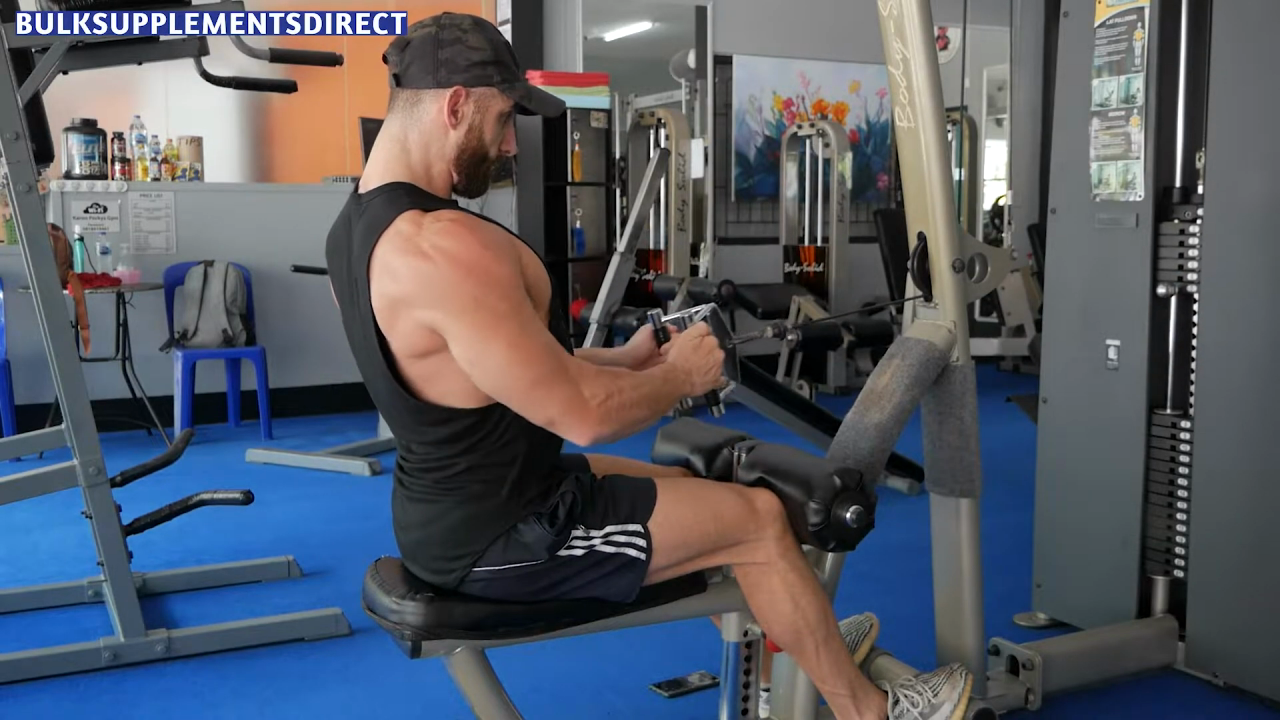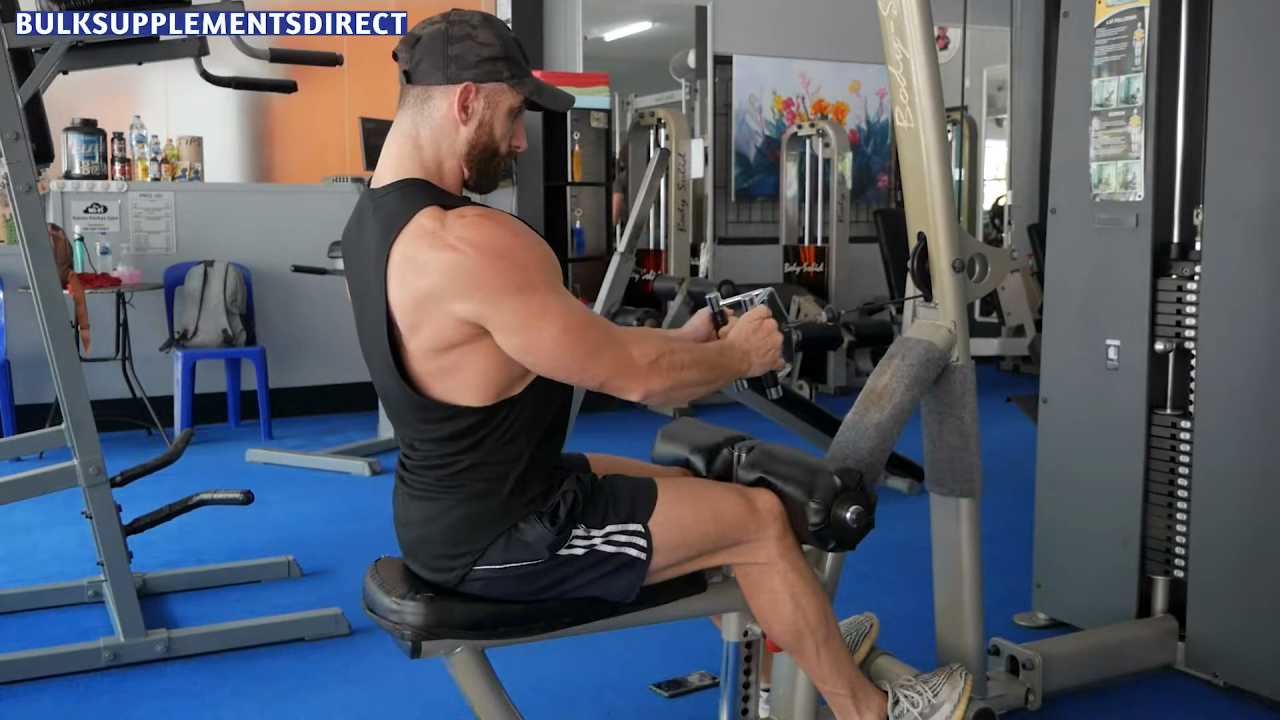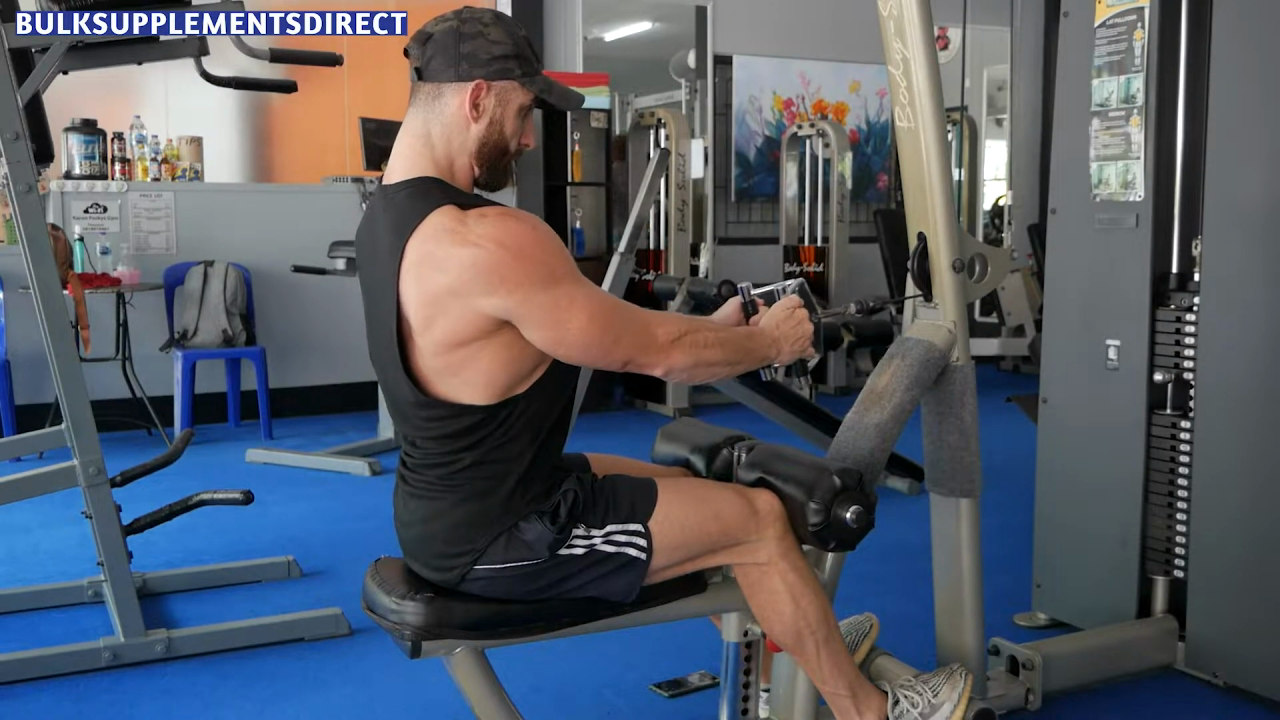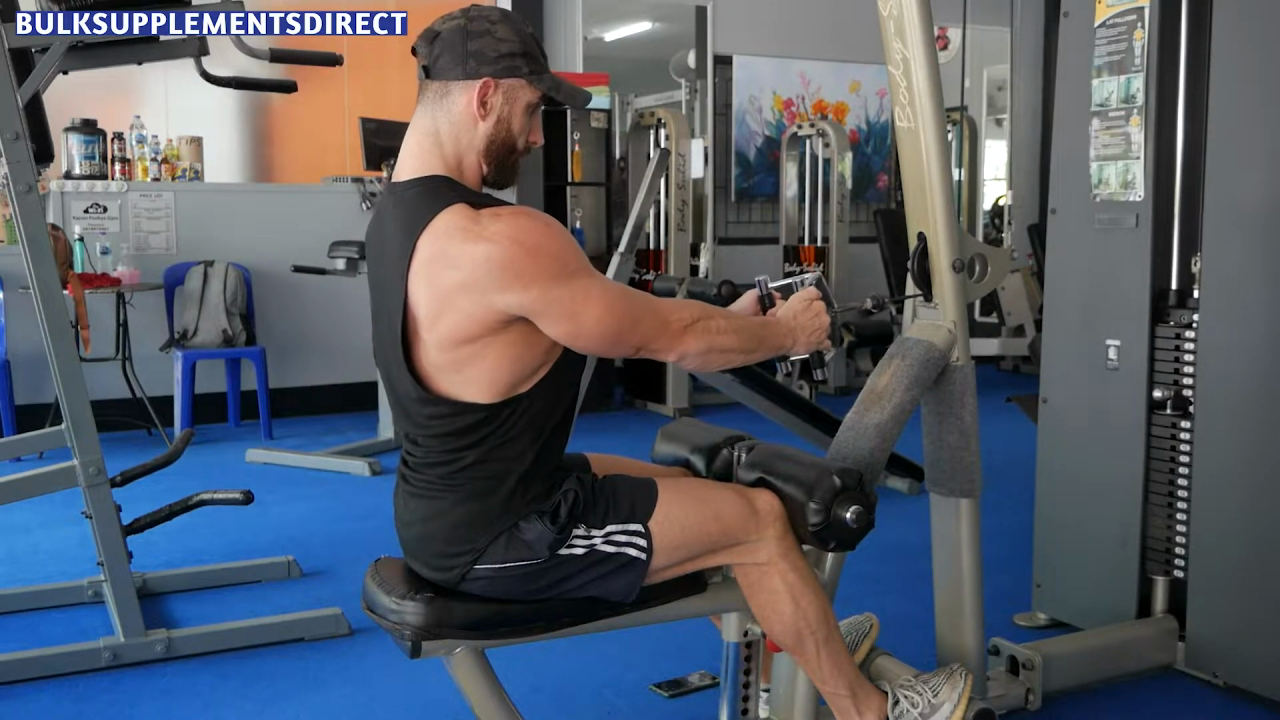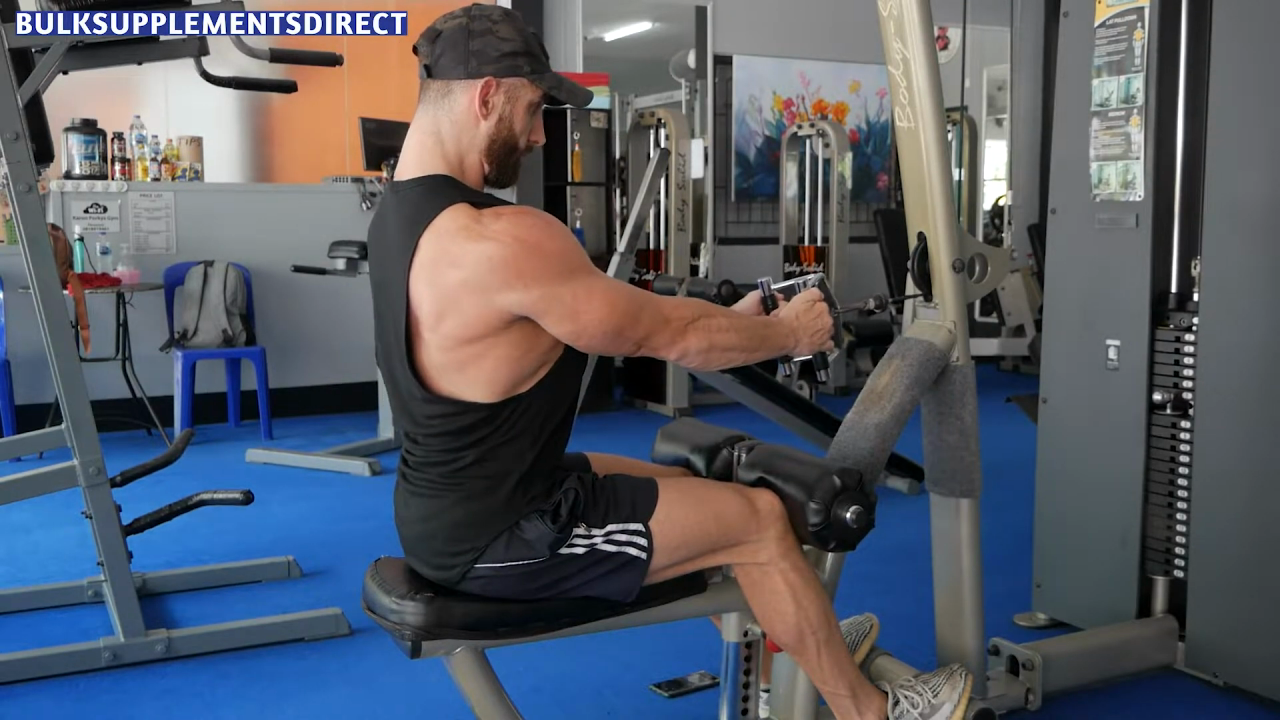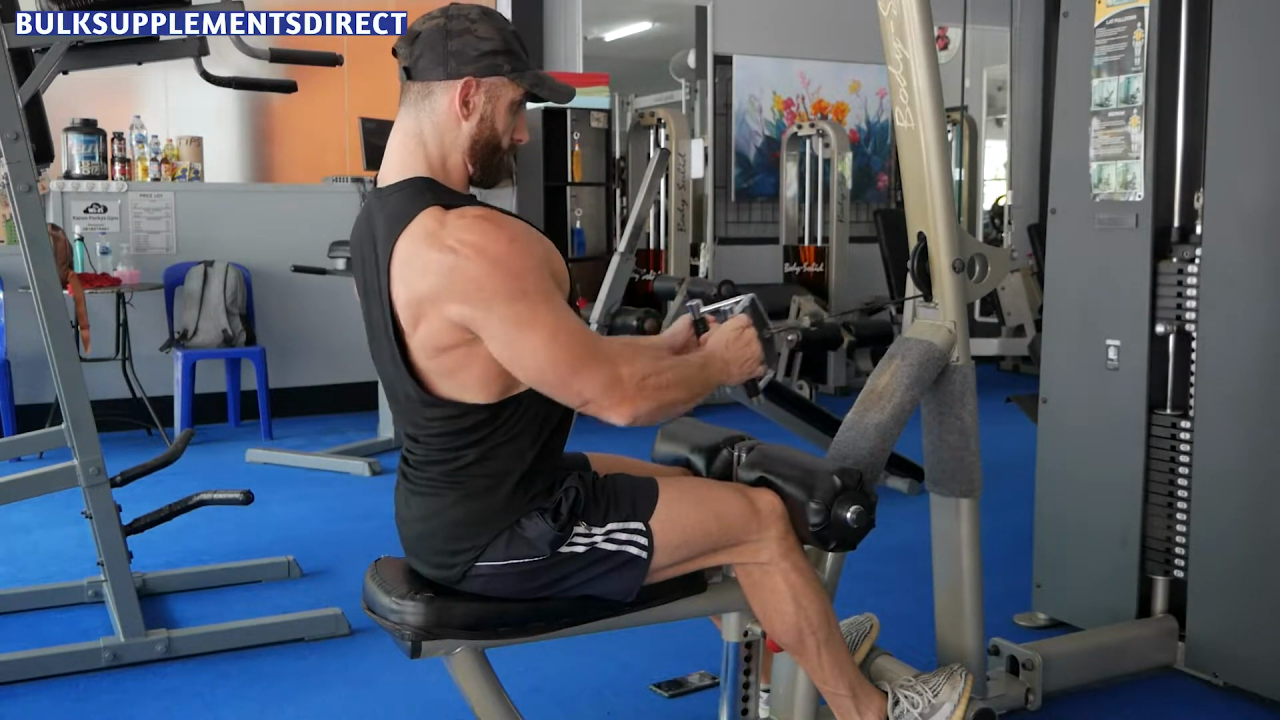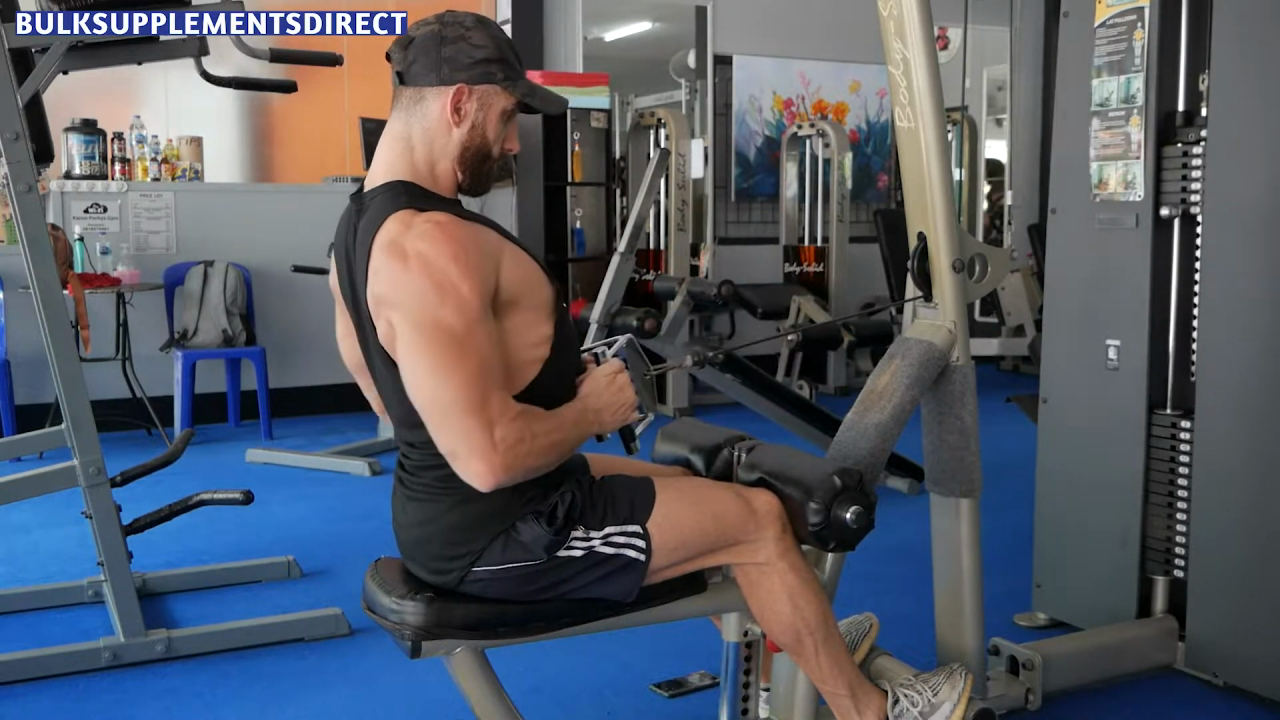
dt=0.3s
person 1, frame 1
left shoulder: (361, 226)
right shoulder: (443, 248)
right elbow: (587, 413)
left wrist: (625, 359)
right wrist: (685, 375)
left hip: (447, 506)
right hip: (500, 533)
left knee: (688, 487)
right knee: (758, 519)
left ankle: (802, 647)
person 1, frame 2
left shoulder: (379, 217)
right shoulder: (467, 243)
right elbow: (632, 376)
left wrist: (680, 342)
right wrist: (741, 355)
left hip: (448, 506)
right hip: (501, 533)
left knee: (687, 487)
right knee: (758, 519)
left ankle: (803, 648)
person 1, frame 3
left shoulder: (391, 213)
right shoulder: (483, 244)
right elbow: (654, 350)
left wrist: (716, 328)
right wrist: (769, 342)
left hip: (449, 506)
right hip: (500, 533)
left knee: (688, 487)
right knee: (759, 520)
left ankle: (809, 646)
person 1, frame 4
left shoulder: (403, 209)
right shoulder: (496, 241)
right elbow: (668, 336)
left wrist: (734, 320)
right wrist: (787, 332)
left hip: (448, 505)
right hip: (500, 535)
left knee: (689, 487)
right knee: (758, 520)
left ankle: (801, 649)
person 1, frame 5
left shoulder: (404, 209)
right shoulder: (496, 241)
right elbow: (670, 334)
left wrist: (740, 318)
right wrist: (790, 333)
left hip: (448, 505)
right hip: (500, 531)
left knee: (691, 488)
right knee: (759, 520)
left ankle: (811, 647)
person 1, frame 6
left shoulder: (386, 215)
right shoulder: (468, 244)
right elbow: (624, 396)
left wrist: (660, 347)
right wrist: (722, 364)
left hip: (450, 504)
right hip: (504, 531)
left knee: (691, 487)
right knee: (761, 520)
left ankle: (806, 647)
person 1, frame 7
left shoulder: (367, 223)
right shoulder: (432, 245)
right elbow: (490, 455)
left wrist: (563, 379)
right wrist: (590, 413)
left hip: (443, 510)
right hip: (500, 533)
left knee: (690, 488)
right knee: (757, 519)
left ankle: (800, 649)
